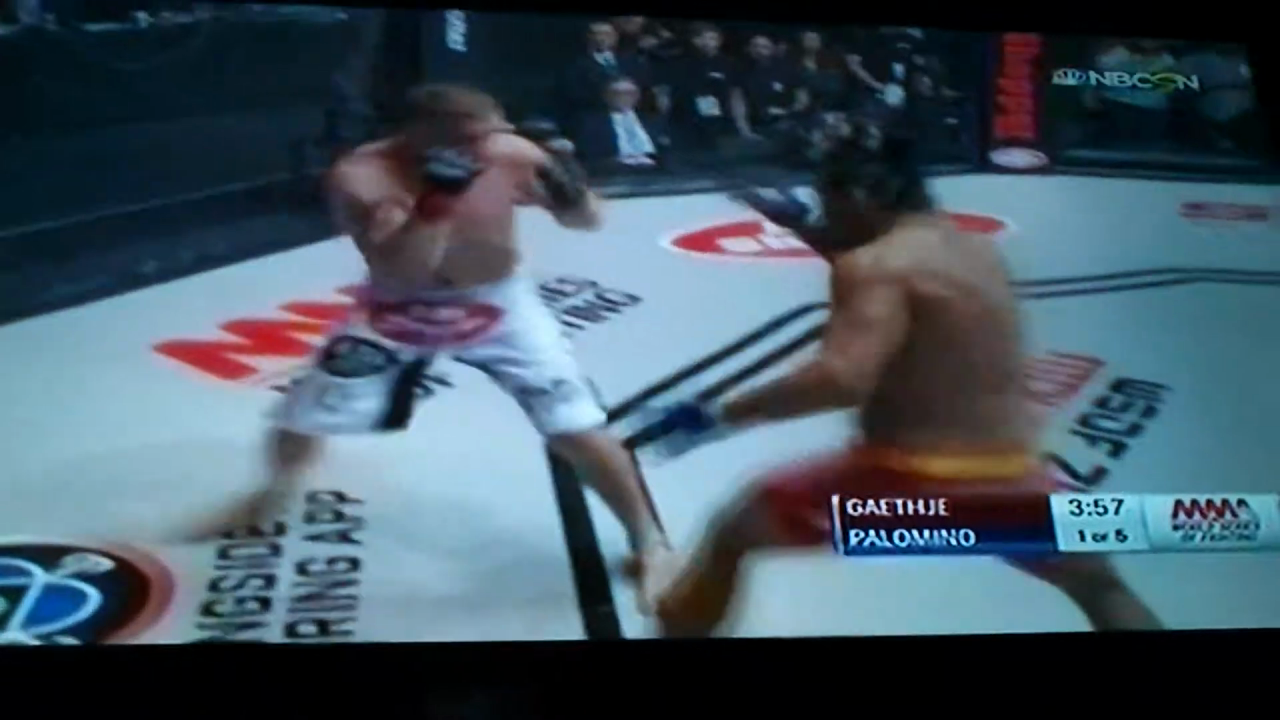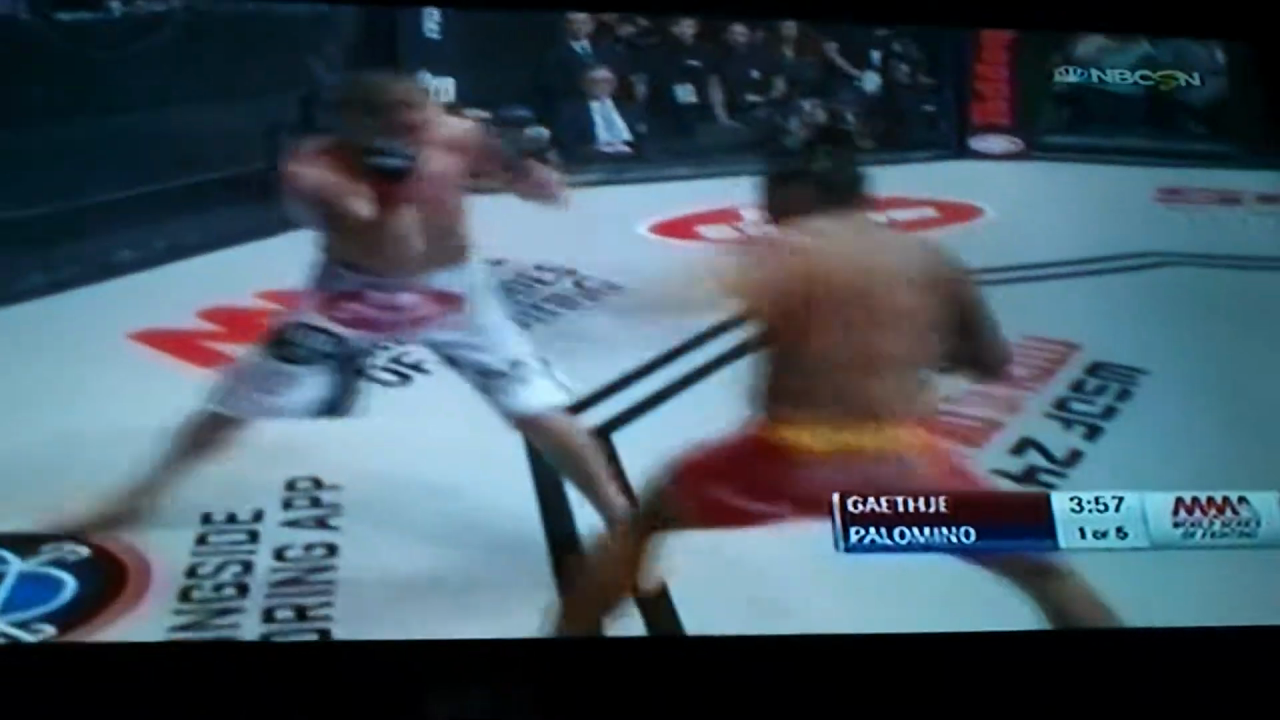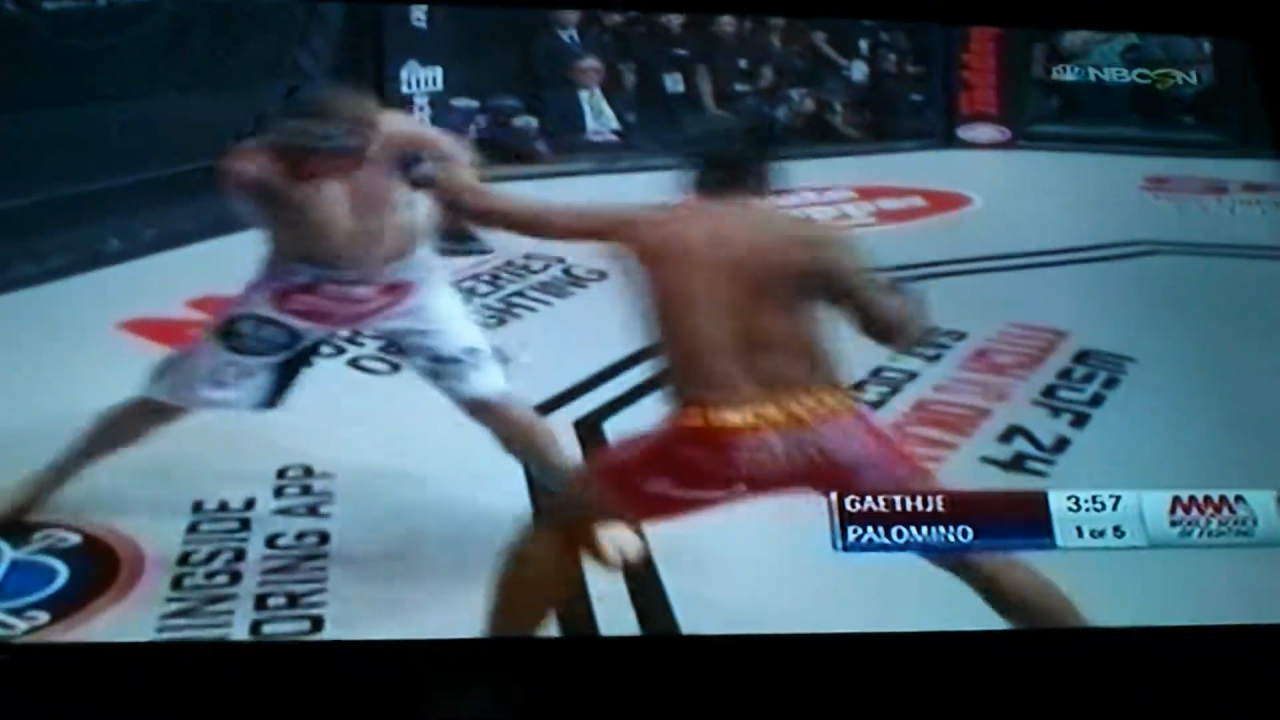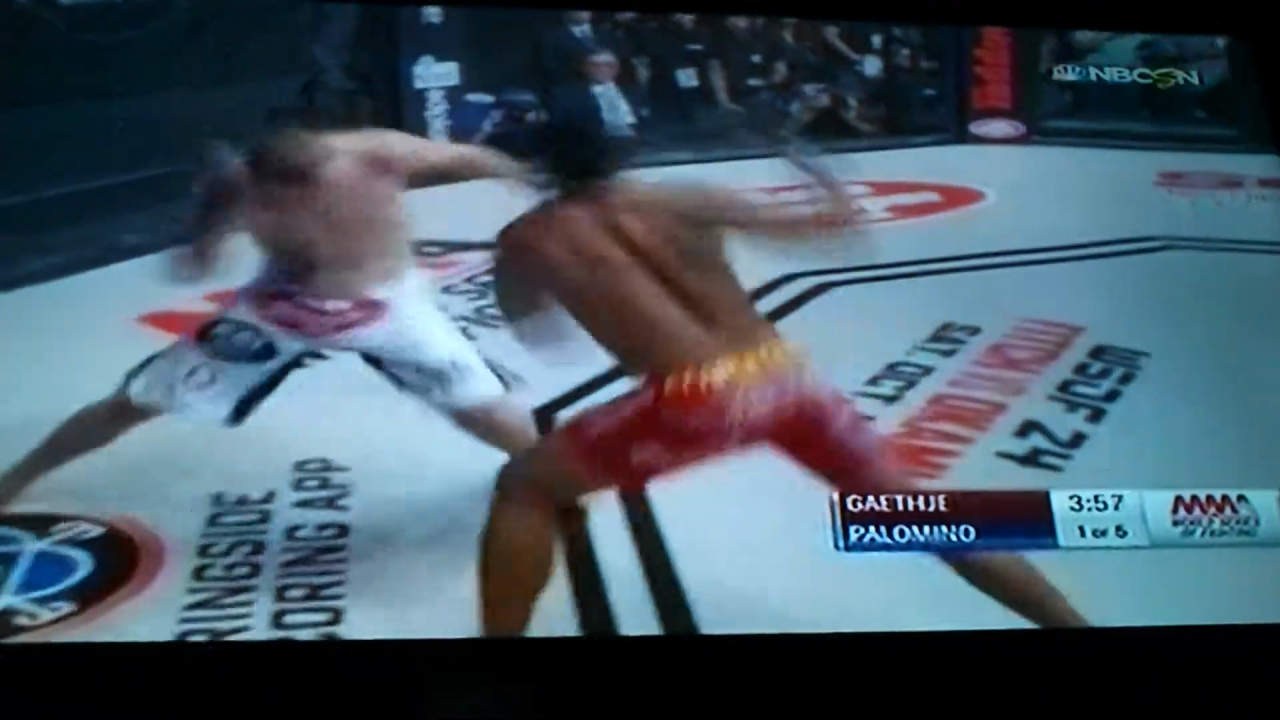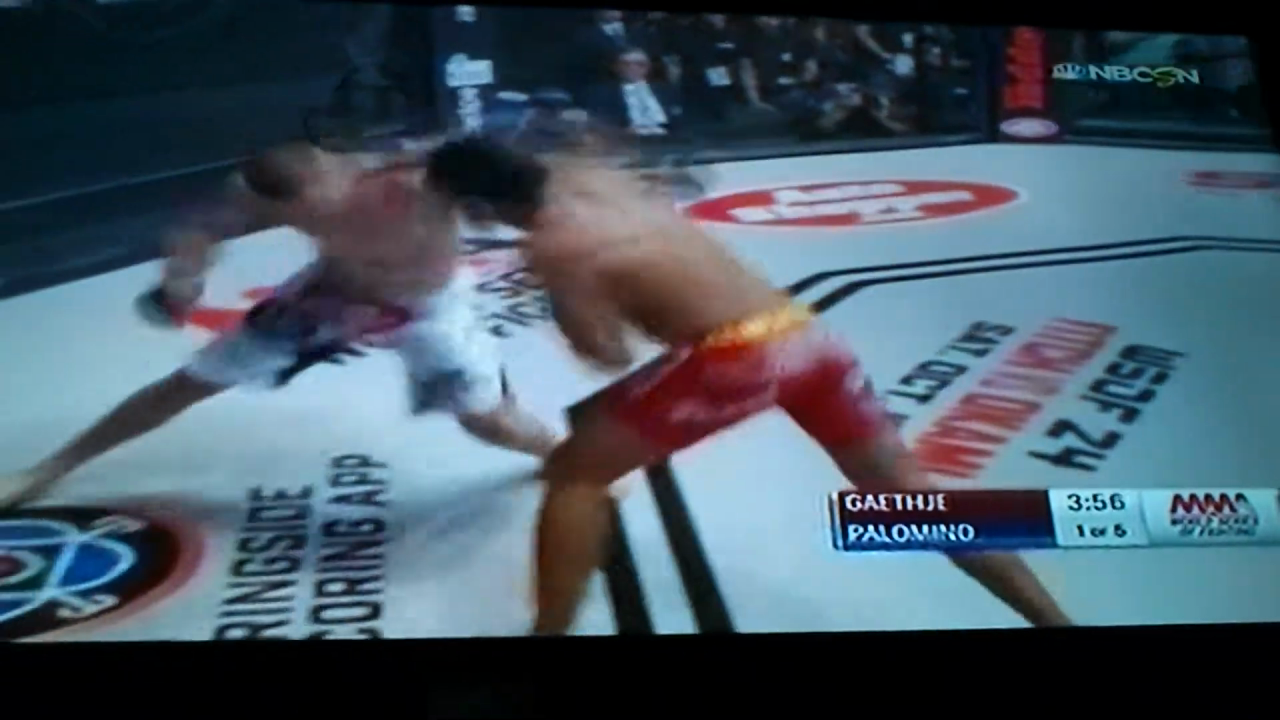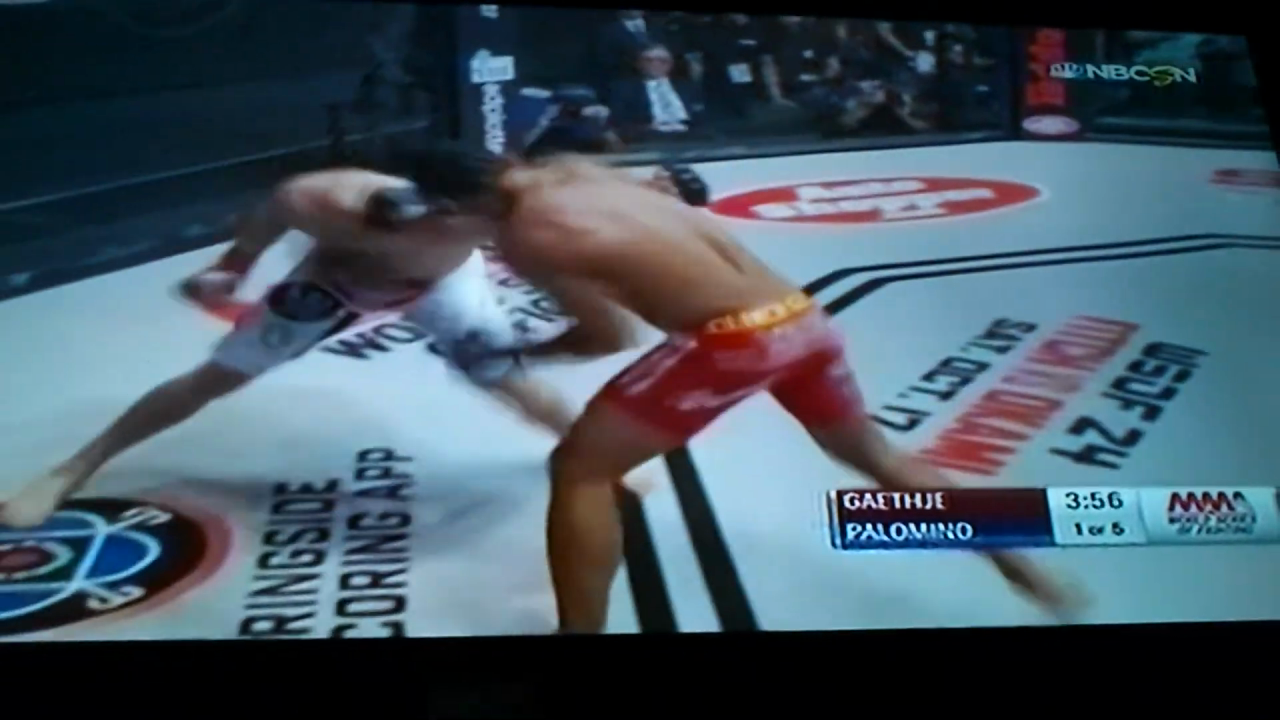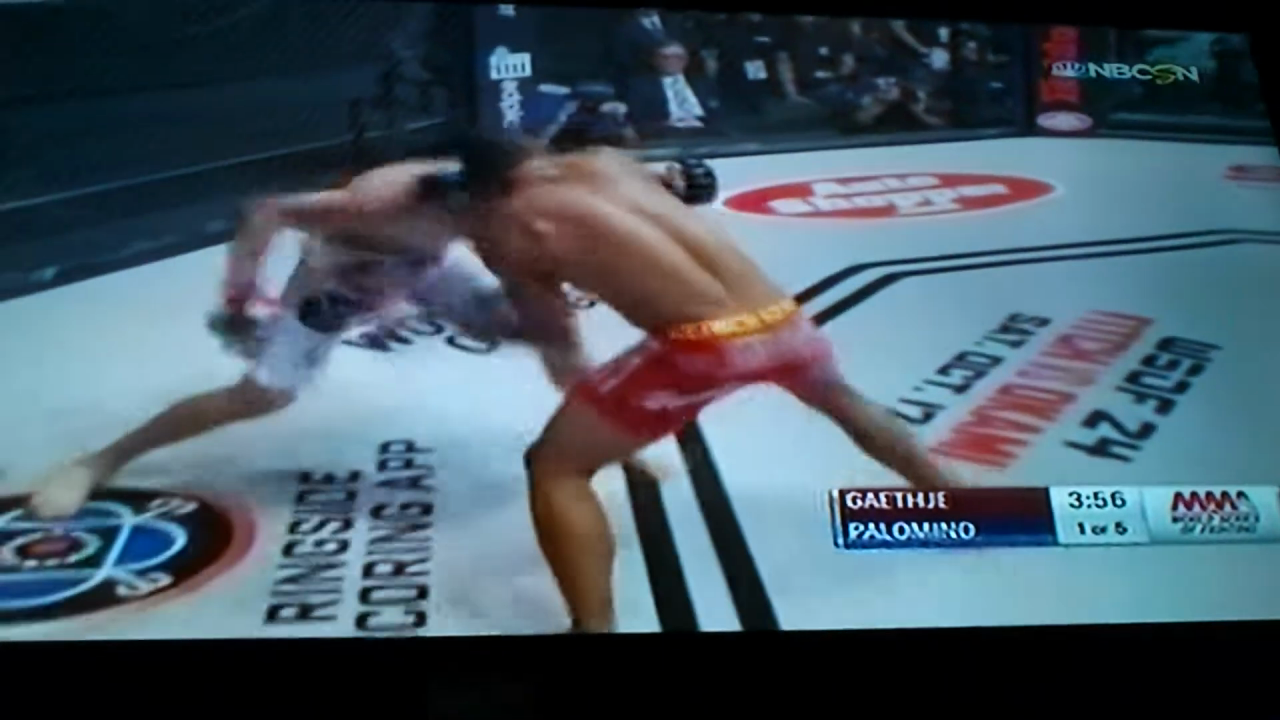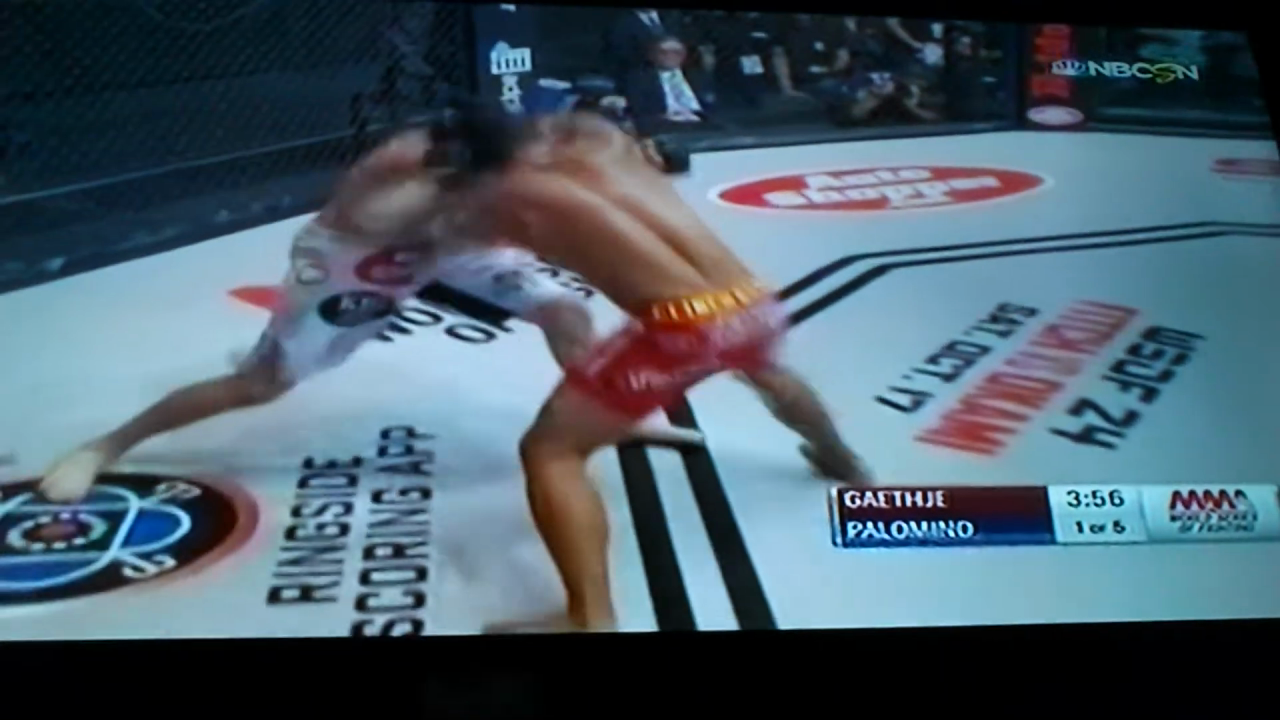
dt=0.1s
person 1, frame 1
left shoulder: (869, 268)
right shoulder: (980, 251)
left elbow: (844, 377)
left wrist: (722, 414)
right wrist: (803, 225)
left hip: (898, 483)
right hip: (1009, 488)
left knee: (730, 535)
right knee: (1100, 588)
person 1, frame 2
left shoulder: (779, 253)
right shoulder: (933, 261)
right elbow: (994, 362)
left hip: (793, 463)
right hip: (906, 461)
left knee: (642, 519)
right knee: (1039, 570)
person 1, frame 3
left shoulder: (651, 226)
right shoulder: (807, 239)
left elbow: (504, 212)
right elbow: (901, 331)
left wrist: (454, 187)
right wrist: (905, 303)
left hip: (717, 445)
right hip: (828, 433)
left knee: (560, 522)
right knee: (976, 549)
person 1, frame 4
left shoulder: (527, 241)
left elbow: (529, 329)
right elbow: (828, 222)
right wrist: (824, 182)
left hip: (697, 407)
right hip: (778, 379)
left knee: (523, 489)
right ankle: (1071, 624)
person 1, frame 5
left shoulder: (551, 249)
right shoulder: (582, 174)
left elbow: (602, 353)
left hip: (733, 358)
right hip: (805, 341)
left knee: (574, 473)
right knee: (905, 492)
left ankle: (550, 637)
right ankle: (1051, 619)
person 1, frame 6
left shoulder: (529, 239)
right shoulder: (567, 170)
left hip: (729, 344)
right hip: (801, 320)
left knee: (579, 471)
right knee: (866, 450)
right ankle: (1015, 562)
person 1, frame 7
left shoulder: (507, 224)
right shoulder: (608, 165)
left elbow: (550, 327)
left hip: (703, 350)
right hip: (785, 324)
left knee: (555, 467)
right knee: (838, 399)
left ankle: (595, 639)
right ankle: (941, 490)
person 1, frame 8
left shoulder: (502, 199)
right shoulder: (599, 139)
left hip: (682, 327)
right hip: (752, 302)
left knee: (549, 452)
right knee: (761, 368)
left ankle: (591, 619)
right ankle: (841, 458)
person 2, frame 1
left shoulder: (517, 155)
right shoulder: (361, 177)
left elbow: (588, 220)
right elbow: (405, 268)
left wrist: (572, 193)
right wrist: (437, 202)
left hip: (500, 307)
right hip: (399, 310)
left knee: (578, 433)
right knee: (299, 424)
left ankle: (647, 542)
right ankle: (276, 491)
person 2, frame 2
left shoulder: (457, 138)
right shoulder: (312, 173)
left elbow: (551, 195)
right elbow: (395, 248)
left wrist: (522, 160)
right wrist: (396, 190)
left hip: (451, 293)
right hip: (351, 294)
left knee: (541, 414)
right knee: (234, 406)
left ankle: (621, 522)
right ankle: (154, 487)
person 2, frame 3
left shoulder: (395, 133)
right shoulder: (255, 167)
left elbow: (461, 168)
right elbow: (332, 236)
right wrist: (319, 175)
left hip: (408, 283)
right hip: (300, 287)
left knee: (492, 400)
right knee: (166, 399)
person 2, frame 4
left shoulder: (378, 154)
right shoulder: (232, 183)
left elbow: (472, 159)
right elbow: (196, 266)
right wrist: (218, 215)
left hip: (386, 301)
right hip: (285, 301)
left knee: (484, 409)
right knee: (138, 401)
person 2, frame 5
left shoulder: (422, 187)
right shoulder: (278, 183)
right elbow: (210, 226)
right wrist: (181, 283)
left hip: (428, 306)
right hip: (335, 292)
left knee: (486, 418)
right knee: (191, 383)
right ankle: (51, 470)
person 2, frame 6
left shoulder: (482, 207)
right shoulder: (318, 200)
right elbow: (272, 211)
right wrist: (229, 270)
left hip: (442, 278)
right hip: (342, 271)
left knee: (511, 384)
right knee: (218, 376)
right ankle: (76, 468)
person 2, frame 7
right shoulder: (382, 202)
right elbow: (271, 209)
right wrist: (241, 294)
right hip: (346, 268)
right knee: (265, 394)
right ankle: (101, 464)
person 2, frame 8
right shoulder: (423, 160)
right elbow: (367, 221)
left hip: (420, 245)
right hip: (345, 258)
left knee: (563, 310)
right knee: (261, 383)
right ankle: (106, 447)
